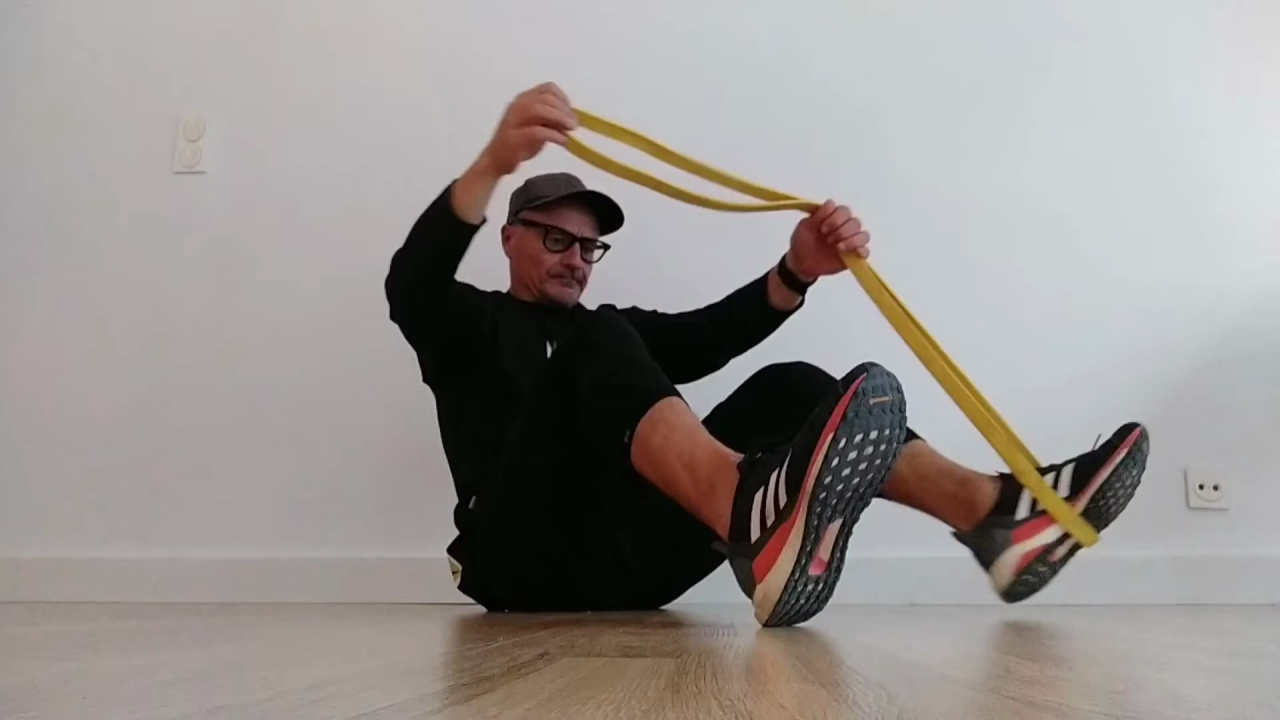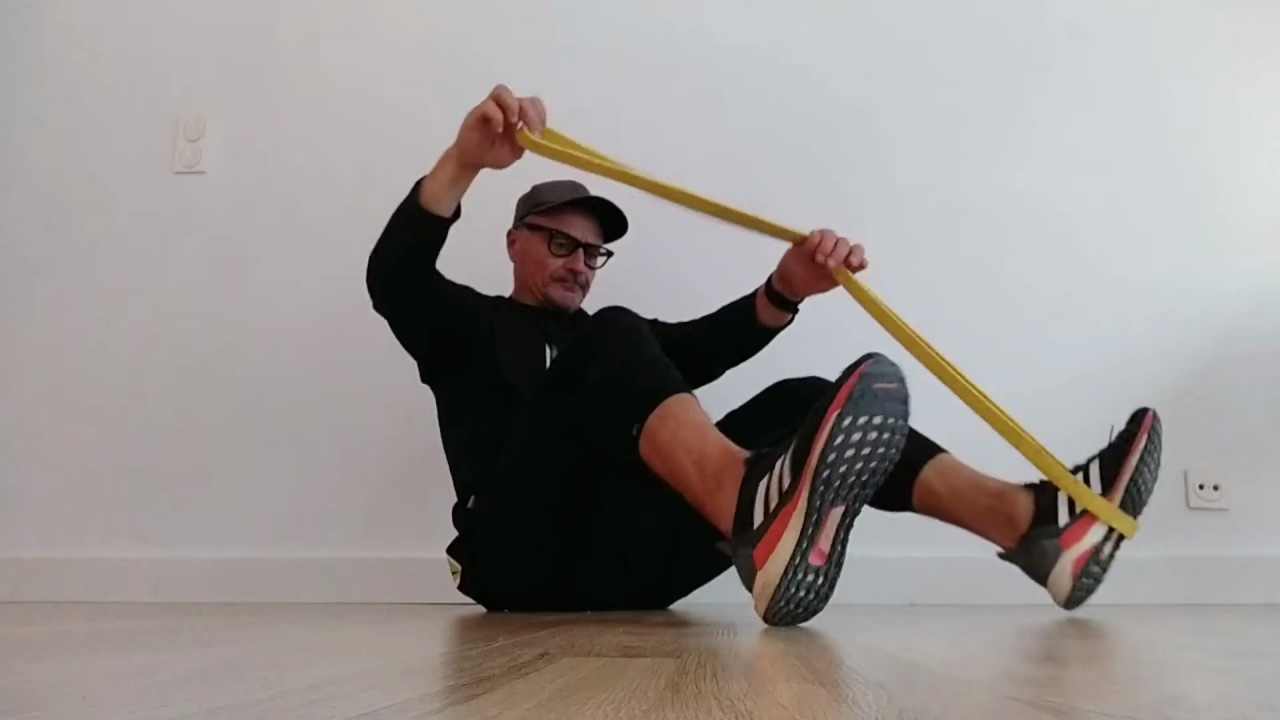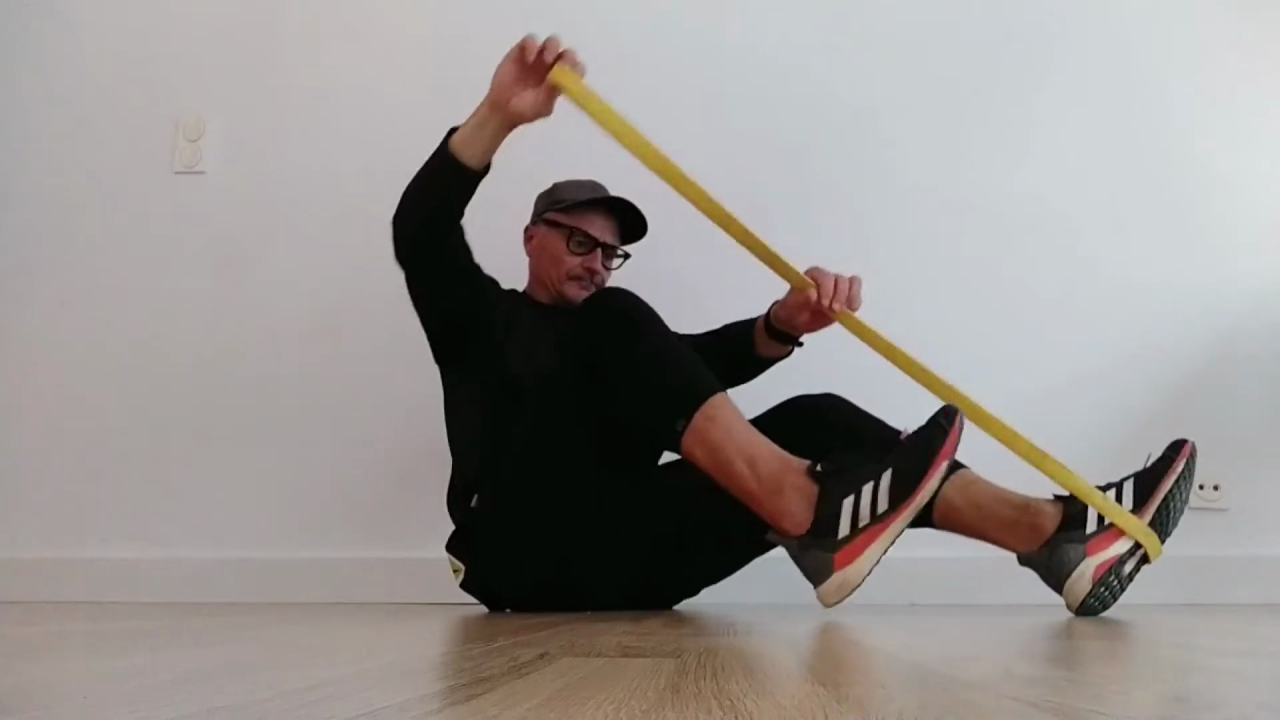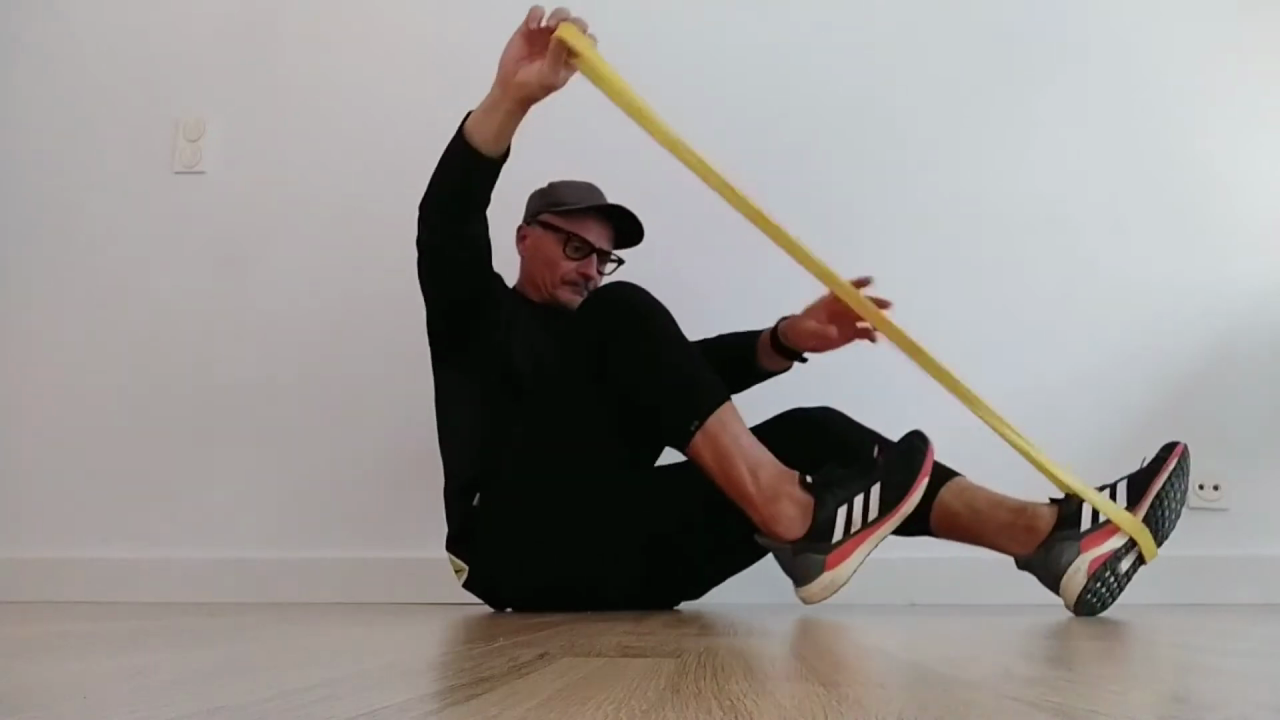
dt=0.3s
person 1, frame 1
left shoulder: (616, 333)
right shoulder: (469, 322)
left elbow: (713, 332)
right elbow: (410, 286)
left wrist: (797, 273)
right wrist: (494, 161)
left hip: (625, 558)
right hip: (526, 556)
left knee: (789, 389)
right knee: (602, 344)
left ankle: (998, 514)
right ankle: (756, 517)
person 1, frame 2
left shoulder: (610, 344)
right shoulder: (472, 325)
left elbow: (712, 343)
right elbow: (392, 280)
left wrist: (788, 289)
right wrist: (463, 160)
left hip: (623, 560)
right hip: (525, 558)
left knee: (798, 405)
right knee: (614, 341)
left ankle: (1035, 522)
right ankle: (758, 515)
person 1, frame 3
left shoulder: (611, 343)
right shoulder: (480, 318)
left elbow: (701, 361)
right elbow: (421, 234)
left wrist: (783, 325)
right wrist: (499, 117)
left hip: (623, 564)
right hip: (525, 551)
left knee: (811, 420)
right knee: (615, 325)
left ankle: (1057, 533)
right ankle: (812, 517)
person 1, frame 4
left shoulder: (606, 333)
right shoulder: (477, 315)
left elbow: (697, 370)
right elbow: (445, 226)
left wrist: (789, 337)
right wrist: (512, 97)
left hip: (623, 565)
right hip: (528, 550)
left knee: (808, 435)
right knee: (622, 317)
left ankle: (1053, 537)
right ankle: (798, 523)
